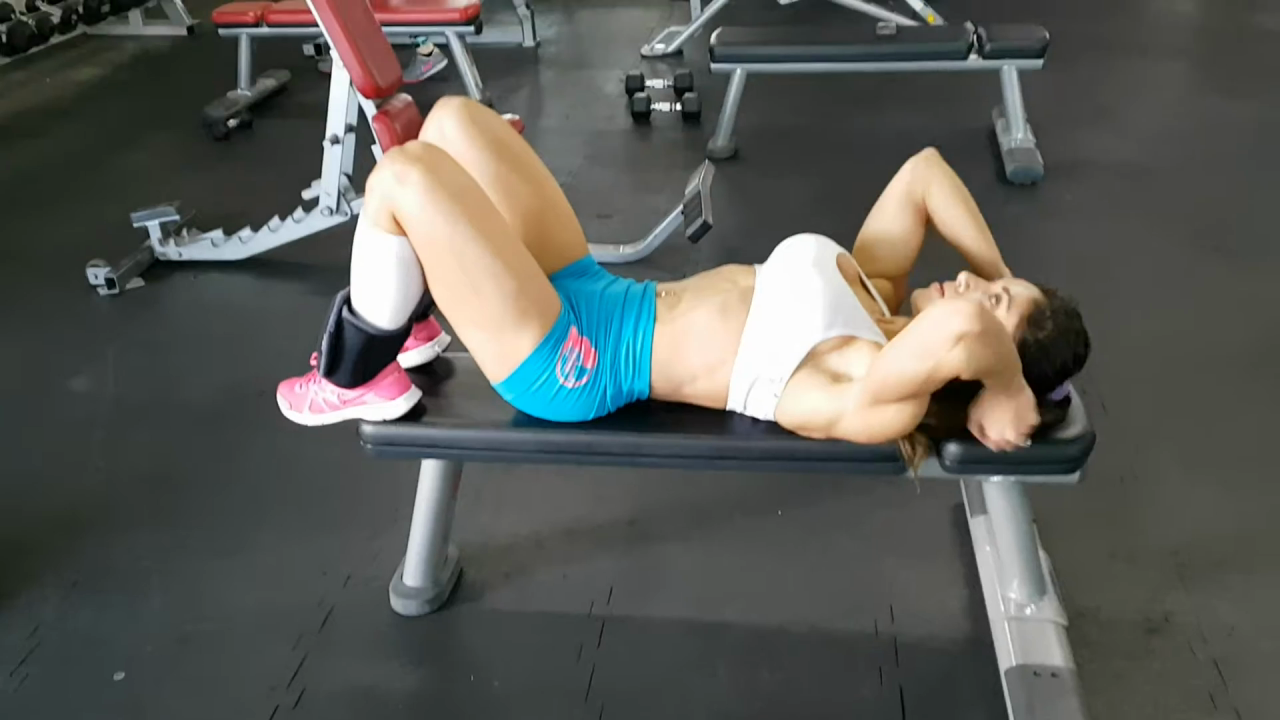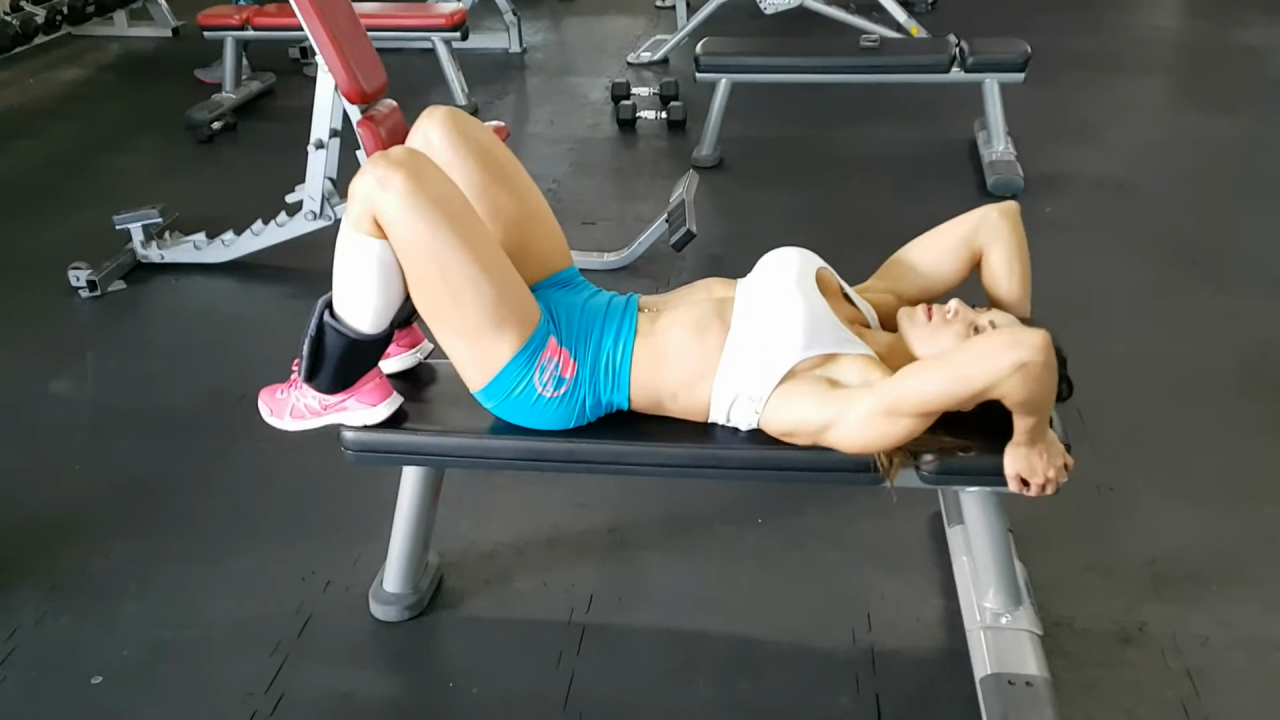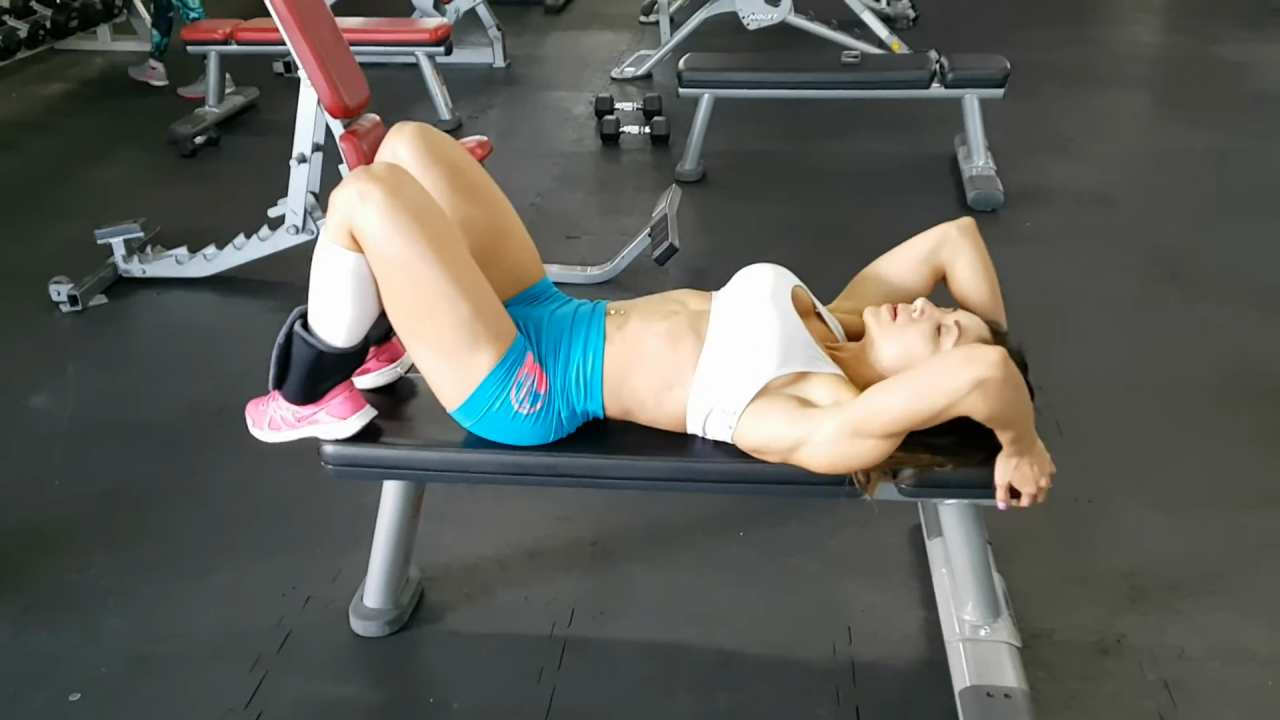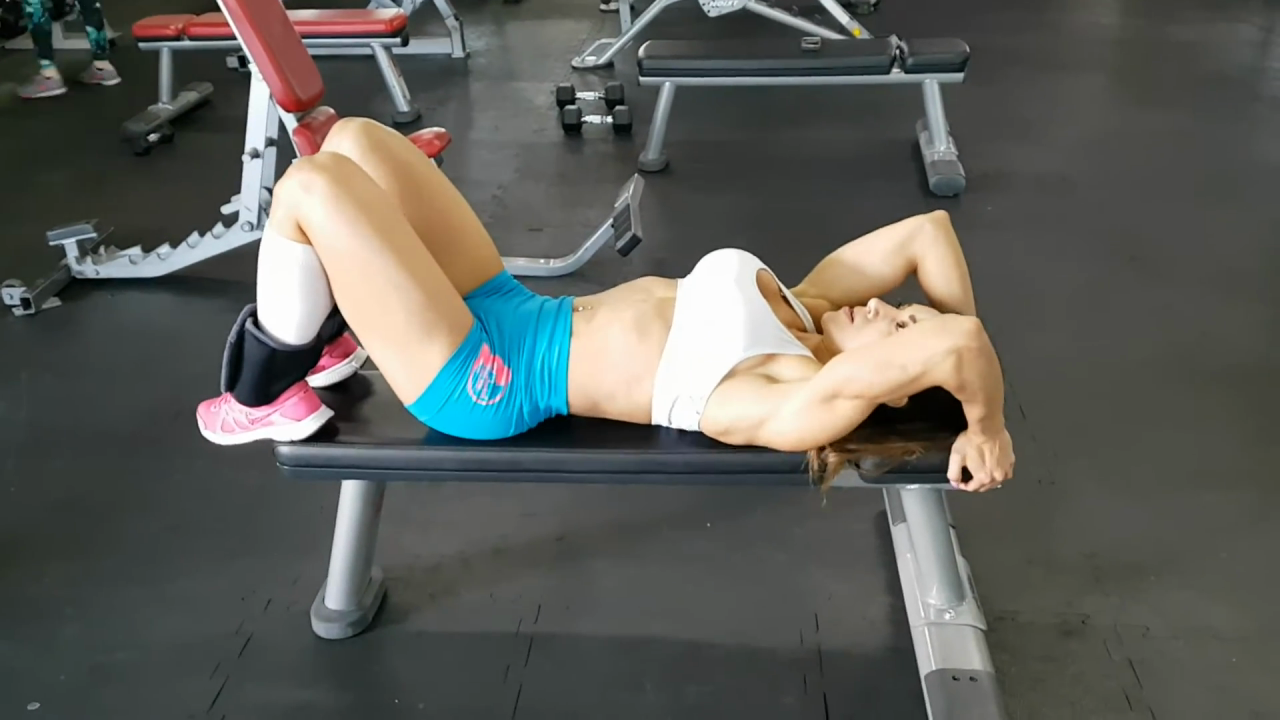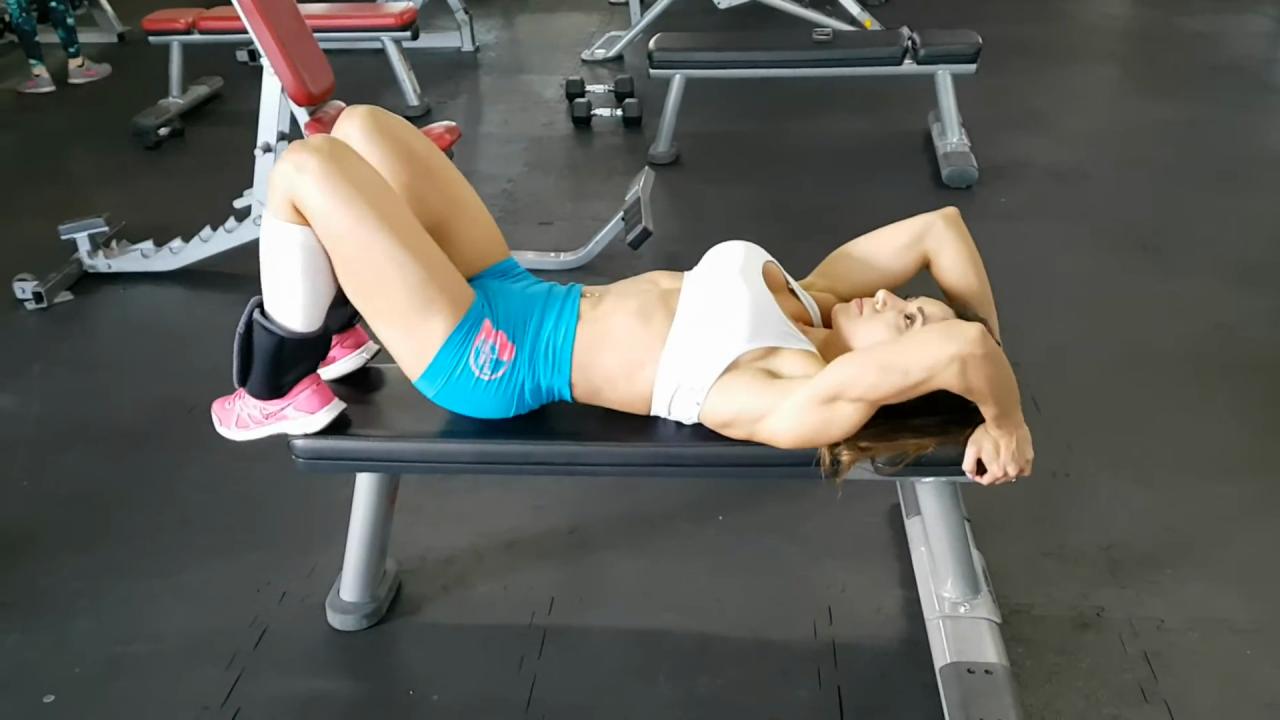
dt=0.7s
person 1, frame 1
left shoulder: (887, 401)
right shoulder: (876, 296)
left elbow: (958, 332)
right elbow: (923, 171)
left wrist: (1011, 391)
right wrist: (996, 266)
left hip: (567, 367)
right hip: (591, 301)
left knee: (404, 173)
right knee: (453, 120)
left ankle: (360, 380)
right ankle: (403, 320)
person 1, frame 2
left shoulder: (877, 405)
right shoulder: (875, 311)
left elbow: (1028, 354)
right elbow: (997, 216)
left wrist: (1031, 435)
right wrist: (1018, 323)
left hip: (547, 377)
right hip: (576, 309)
left knee: (385, 178)
right knee: (438, 125)
left ankle: (342, 385)
right ankle: (390, 328)
person 1, frame 3
left shoulder: (844, 427)
right shoulder: (843, 329)
left elbow: (986, 372)
right elbow: (955, 236)
left wrist: (1020, 443)
right wrist: (1000, 344)
left hip: (520, 390)
right hip: (548, 323)
left knee: (365, 194)
right knee: (409, 142)
left ankle: (316, 394)
right ankle: (368, 342)
person 1, frame 4
left shoulder: (806, 404)
right shoulder: (805, 313)
left elbow: (959, 341)
right elbow: (929, 229)
left wrist: (985, 422)
right wrist: (963, 334)
left hip: (481, 383)
right hip: (509, 315)
left knee: (311, 185)
right knee: (353, 140)
left ankle: (268, 394)
right ankle: (324, 333)
person 1, frame 5
left shoulder: (815, 403)
right shoulder: (811, 308)
left elbow: (963, 350)
right elbow: (939, 225)
left wrist: (1003, 418)
right wrist: (992, 344)
left hip: (486, 361)
right hip: (513, 304)
left knee: (303, 168)
right knee: (358, 126)
left ankle: (280, 388)
right ankle: (335, 325)
